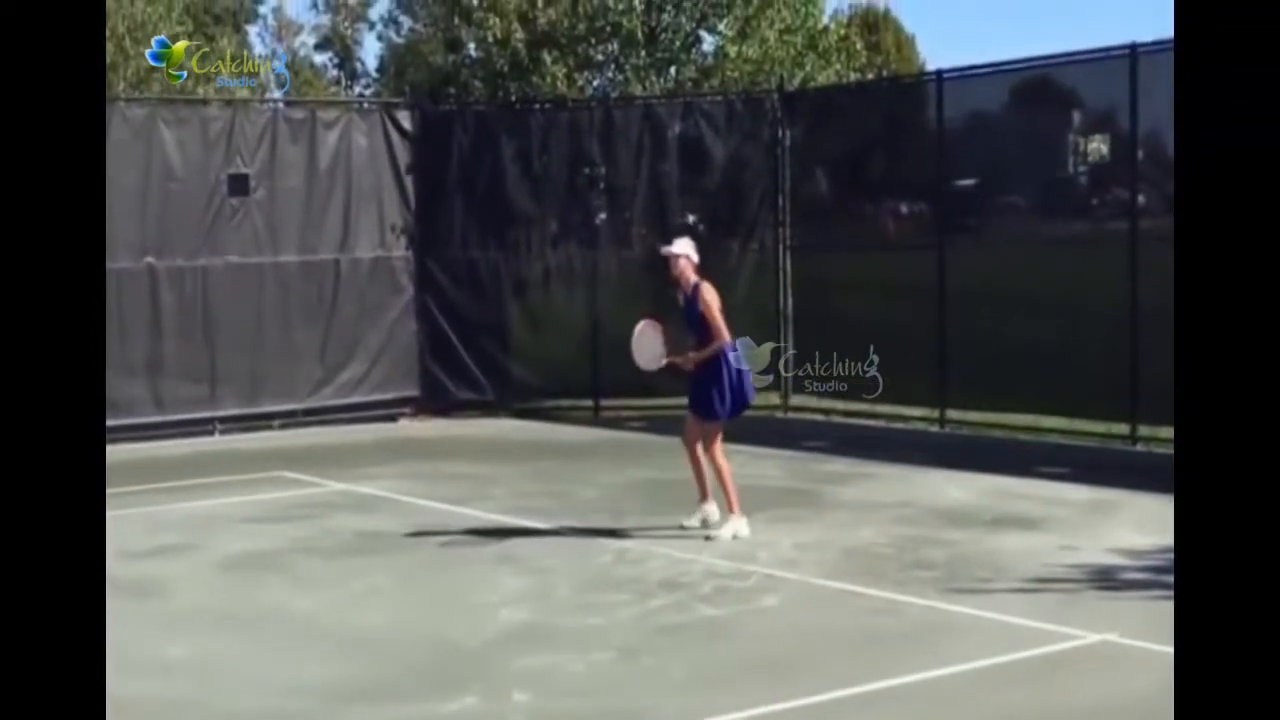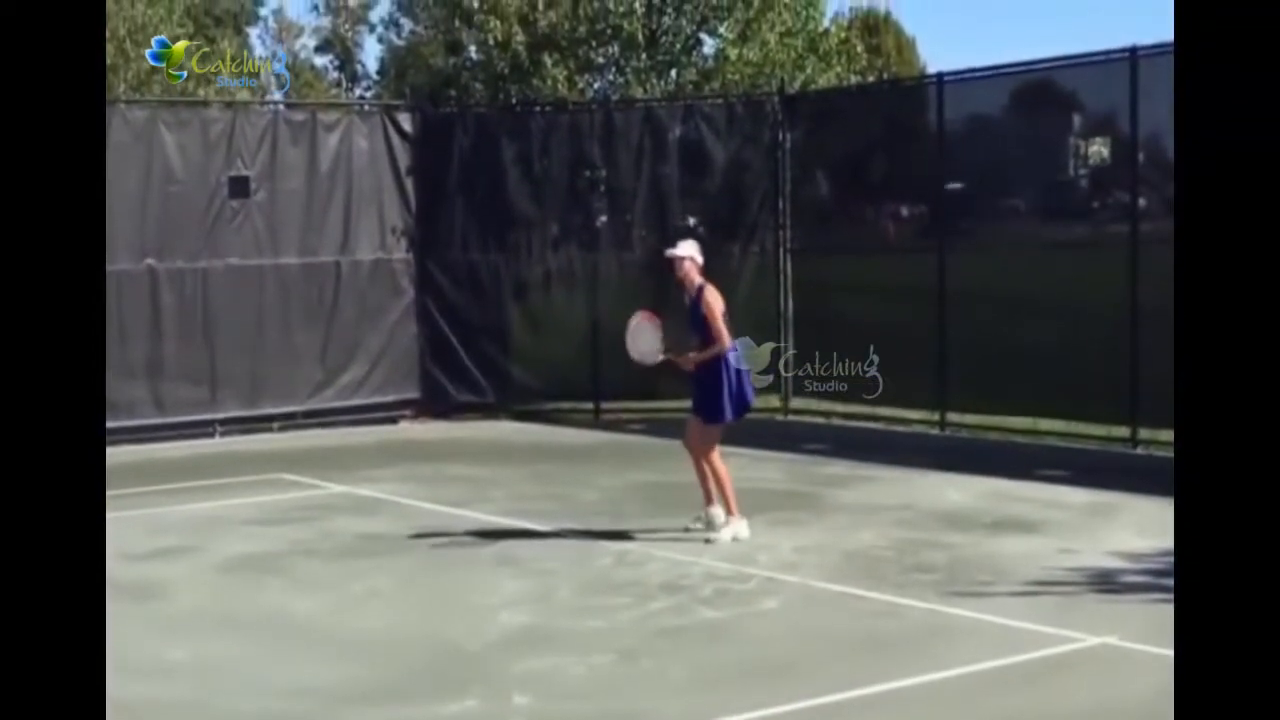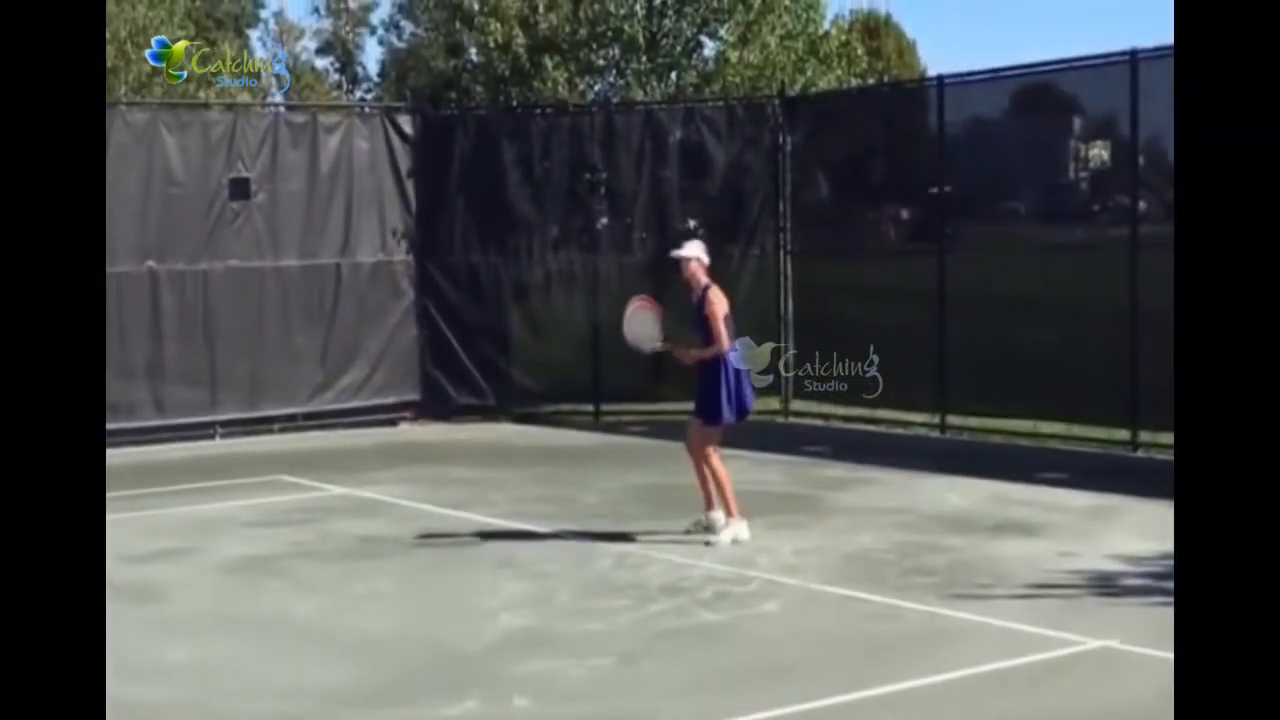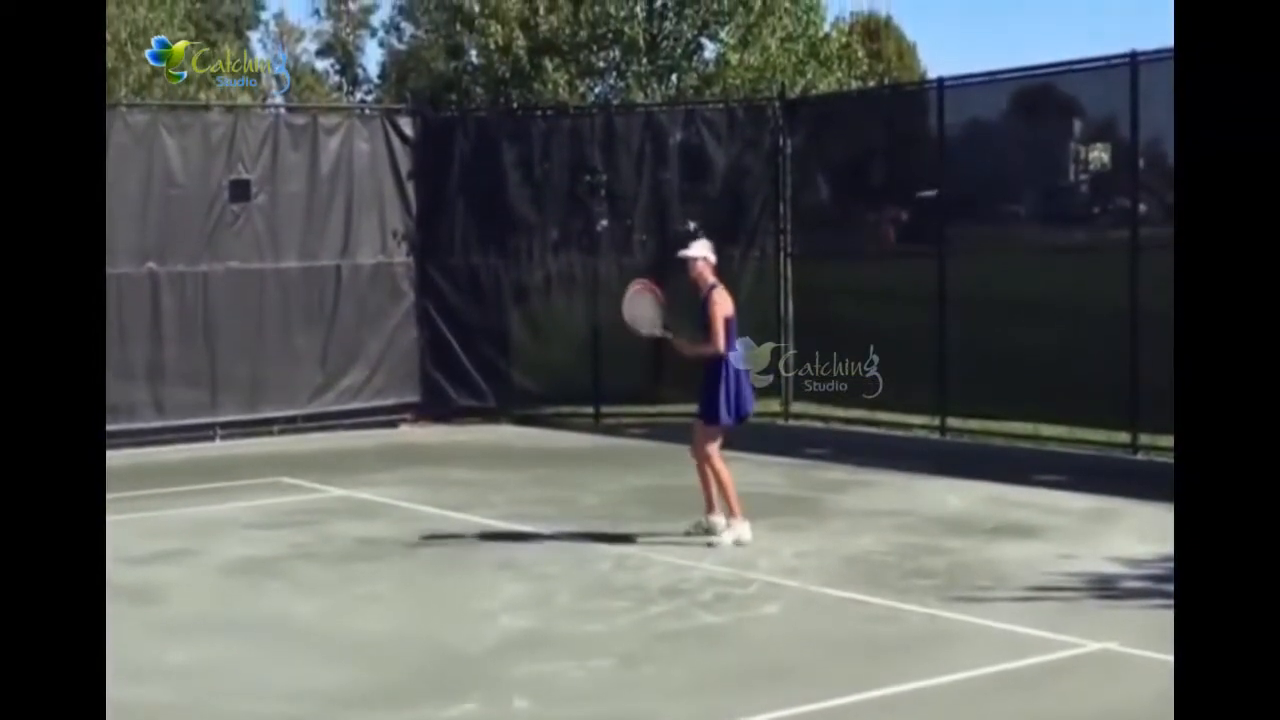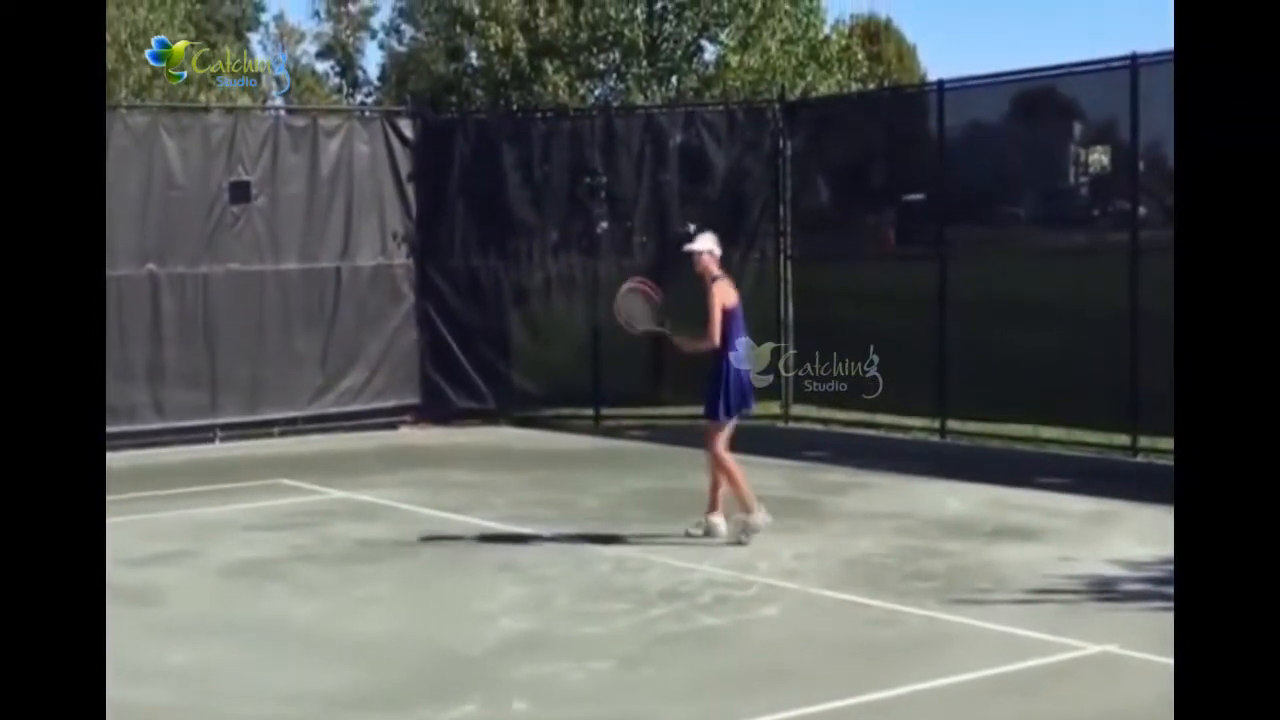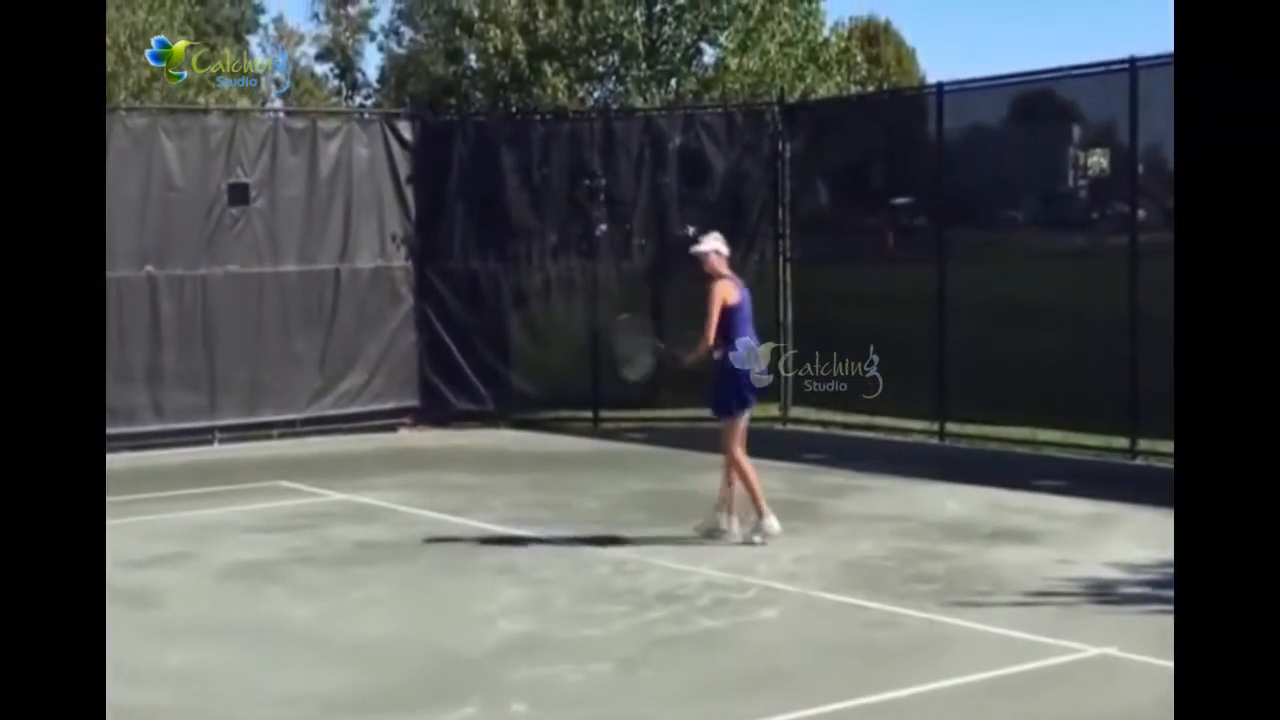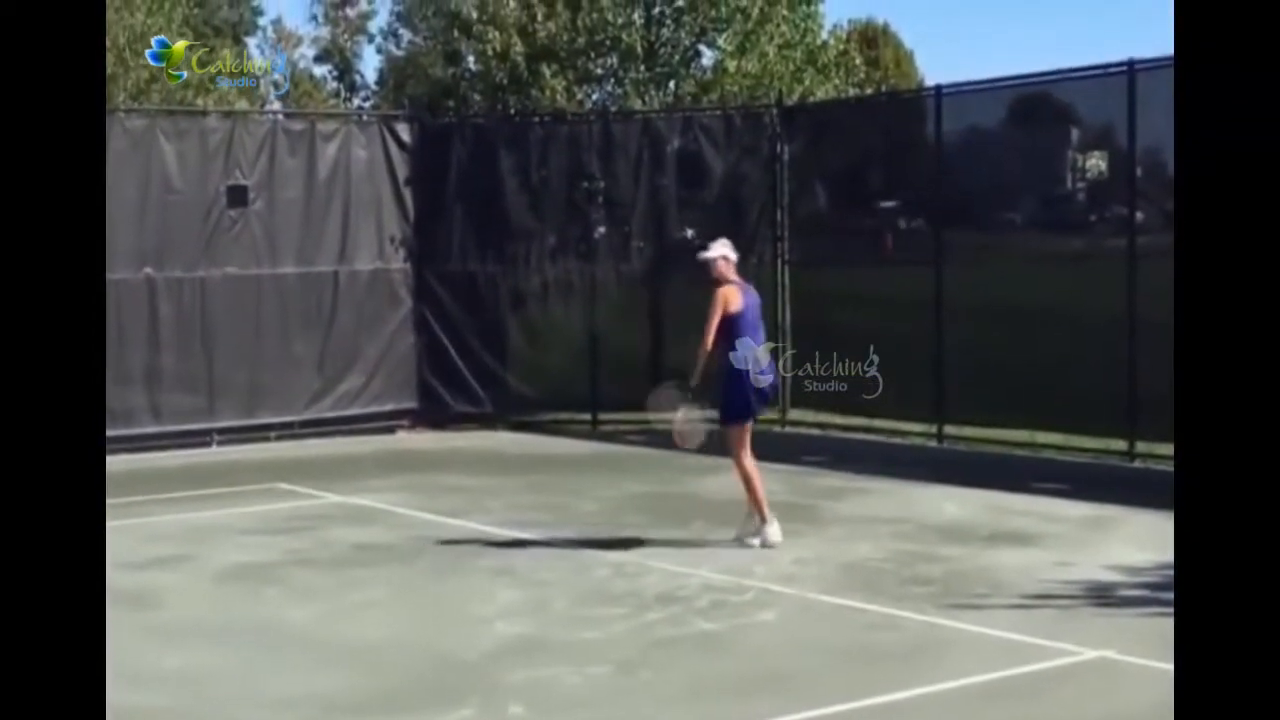
dt=0.1s
person 1, frame 1
left shoulder: (704, 291)
right shoulder: (683, 293)
left elbow: (724, 339)
left wrist: (695, 358)
right wrist: (686, 358)
left hip: (721, 370)
right hip: (705, 370)
left knee: (712, 448)
right knee: (689, 439)
left ankle: (737, 519)
right ankle: (707, 506)
person 1, frame 2
left shoulder: (708, 295)
right shoulder: (689, 296)
left elbow: (724, 343)
left wrist: (694, 358)
right wrist: (692, 358)
left hip: (724, 373)
right hip: (710, 374)
left knee: (709, 450)
right knee: (691, 441)
left ankle: (736, 521)
right ankle: (713, 509)
person 1, frame 3
left shoulder: (712, 296)
right shoulder: (696, 295)
left elbow: (723, 345)
left wrist: (694, 355)
right wrist: (692, 354)
left hip: (724, 374)
right hip: (712, 374)
left knee: (708, 452)
right knee: (693, 445)
left ankle: (736, 523)
right ankle: (713, 513)
person 1, frame 4
left shoulder: (716, 296)
right shoulder: (708, 293)
left elbow: (717, 347)
left wrist: (689, 349)
right wrist: (691, 345)
left hip: (727, 376)
right hip: (721, 375)
left knee: (708, 452)
right knee: (700, 449)
left ankle: (737, 523)
right ankle: (713, 516)
person 1, frame 5
left shoulder: (718, 288)
right shoulder: (718, 285)
left elbow: (715, 340)
left wrist: (690, 345)
right wrist: (693, 342)
left hip: (731, 367)
right hip: (728, 367)
left knee: (717, 448)
right knee: (716, 446)
left ankle: (753, 511)
right ankle: (714, 517)
person 1, frame 6
left shoulder: (719, 286)
right shoulder: (736, 284)
left elbow: (709, 337)
left wrist: (694, 356)
right wrist: (719, 352)
left hip: (736, 367)
right hip: (747, 364)
left knee: (733, 448)
right knee: (732, 445)
left ankle: (765, 517)
right ankle: (723, 516)
person 1, frame 7
left shoulder: (723, 292)
right shoulder: (749, 290)
left elbow: (708, 343)
left wrist: (697, 373)
left hip: (741, 372)
right hip: (758, 369)
left knee: (741, 456)
right knee: (742, 452)
left ankle: (767, 526)
right ankle: (756, 519)
